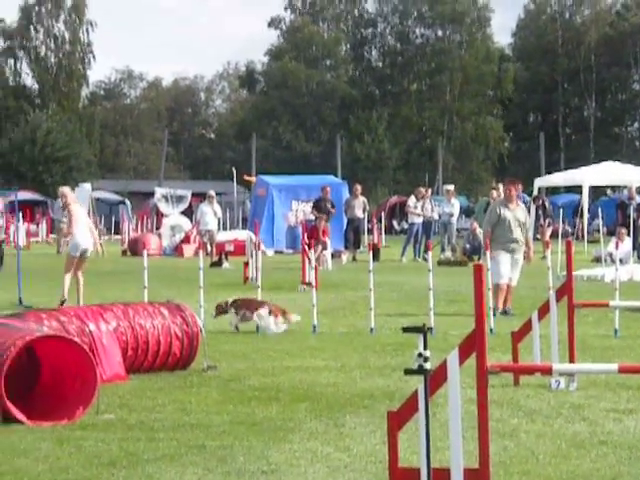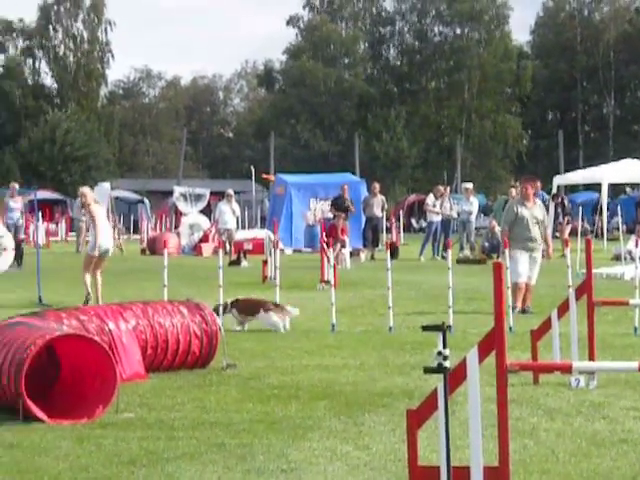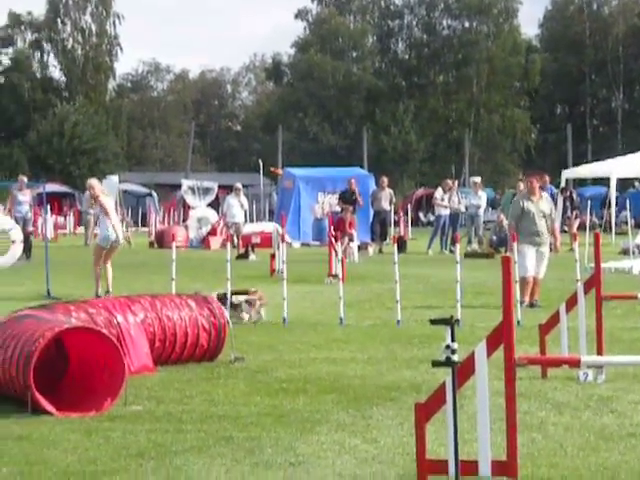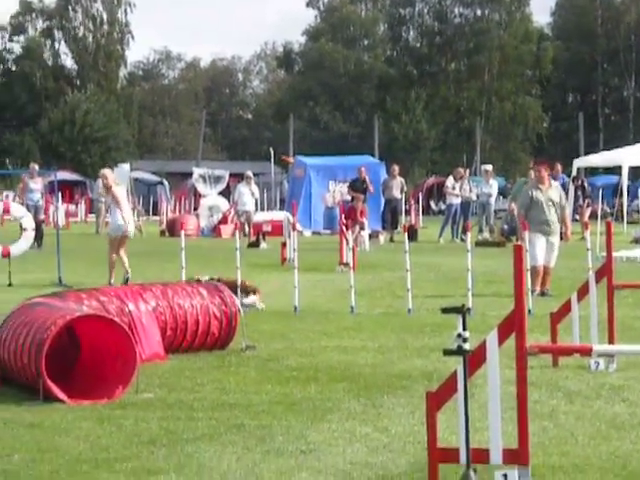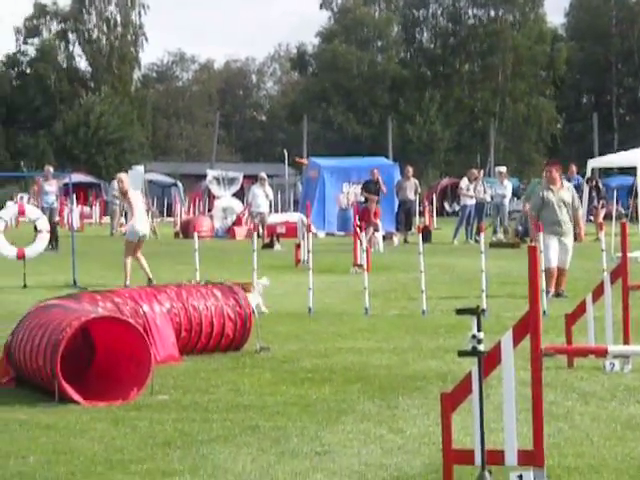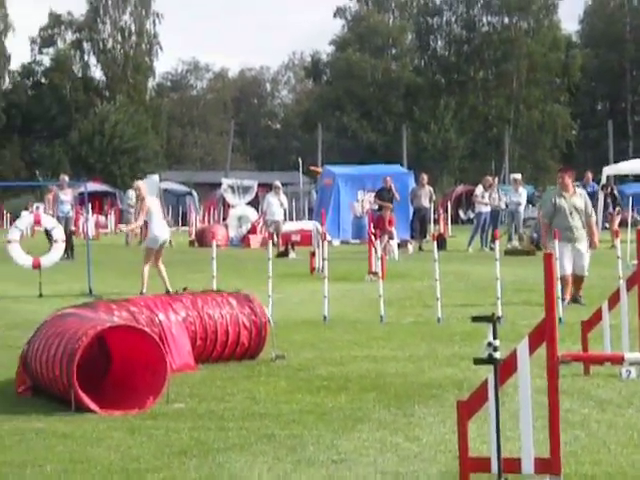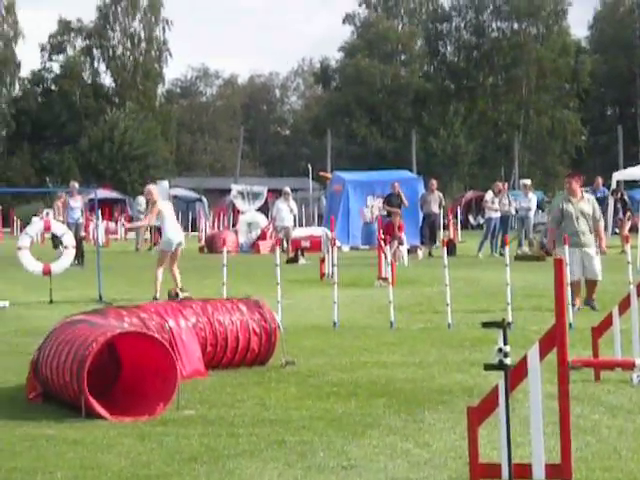
dt=0.1s
person 1, frame 1
left shoulder: (522, 208)
right shoulder: (496, 206)
left elbow: (527, 230)
right elbow: (487, 227)
left wrist: (529, 248)
right wrist: (487, 246)
left hip: (517, 250)
right hip: (500, 248)
left knee: (511, 281)
right knee: (501, 279)
left ankle: (507, 307)
right ankle: (498, 307)
person 1, frame 2
left shoulder: (539, 205)
right shoulder: (514, 205)
left elbow: (545, 227)
right elbow: (505, 227)
left wrist: (549, 245)
left hip: (536, 248)
right hip: (518, 247)
left knee: (530, 280)
right knee: (519, 278)
left ankle: (526, 305)
right ankle: (516, 306)
person 1, frame 3
left shoulder: (547, 199)
right shoulder: (520, 200)
left elbow: (553, 221)
right elbow: (512, 221)
left wrist: (557, 239)
left hip: (543, 242)
right hip: (525, 241)
left knee: (538, 274)
right knee: (526, 273)
left ankle: (534, 299)
right ankle: (524, 300)
person 1, frame 4
left shoulder: (557, 187)
right shoulder: (529, 189)
left elbow: (564, 209)
right elbow: (521, 210)
left wrist: (567, 227)
left hip: (553, 231)
right hip: (536, 231)
left knee: (549, 263)
right knee: (537, 262)
left ankle: (545, 288)
right ankle: (535, 289)
person 1, frame 5
left shoulder: (569, 188)
right shoulder: (541, 190)
left elbow: (577, 210)
right elbow: (533, 211)
left wrist: (580, 228)
right wrist: (533, 230)
left hip: (567, 232)
right hip: (548, 232)
left knee: (563, 264)
right knee: (550, 263)
left ankle: (559, 289)
right ankle: (550, 290)
person 1, frame 6
left shoulder: (582, 194)
right shoulder: (554, 197)
left elbow: (590, 216)
right elbow: (545, 218)
left wrist: (594, 235)
right wrist: (544, 236)
left hip: (580, 238)
right hip: (561, 239)
left knee: (581, 270)
right knee: (565, 271)
left ankle: (577, 294)
right ankle: (565, 297)
person 1, frame 7
left shoulder: (590, 199)
right shoulder: (561, 202)
left elbow: (599, 221)
right elbow: (553, 223)
left wrist: (602, 240)
right wrist: (550, 240)
left hip: (589, 244)
right hip: (568, 245)
left knee: (594, 274)
right knee: (573, 276)
left ankle: (589, 298)
right ankle: (575, 303)
person 2, frame 1
left shoulder: (70, 208)
right shoulder: (82, 208)
left elbow: (71, 229)
right elbow: (91, 227)
right wrist: (97, 243)
left hip: (77, 242)
right hip: (89, 242)
left knee: (67, 272)
right knee: (78, 271)
left ankle: (64, 297)
right ankle: (80, 302)
person 2, frame 2
left shoulder: (91, 208)
right shoulder: (100, 208)
left elbow: (97, 228)
left wrist: (96, 247)
left hip: (98, 242)
right hip: (109, 241)
left knee: (86, 271)
right knee: (96, 271)
left ankle: (89, 292)
right ankle: (99, 301)
person 2, frame 3
left shoulder: (100, 200)
right shoulder: (109, 198)
left elbow: (111, 218)
left wrist: (118, 234)
left hip: (106, 233)
right hip: (117, 233)
left knee: (97, 263)
right knee: (106, 262)
left ankle: (98, 291)
right ankle: (109, 289)
person 2, frame 4
left shoulder: (113, 190)
right shoulder: (121, 188)
left elbow: (122, 208)
left wrist: (127, 225)
left hip: (118, 223)
right hip: (128, 223)
left knee: (112, 252)
right knee: (120, 250)
left ankle: (111, 280)
right ankle: (127, 271)
person 2, frame 5
left shoulder: (129, 196)
right shoulder: (137, 193)
left elbow: (134, 216)
left wrist: (126, 227)
left hip: (135, 228)
right hip: (145, 227)
left knee: (128, 256)
right knee: (137, 254)
left ankle: (127, 283)
right ankle: (149, 276)
person 2, frame 6
left shoulder: (145, 202)
right shoulder: (155, 199)
left elbow: (139, 222)
left wrist: (126, 229)
left hip: (155, 234)
right hip: (165, 232)
left knee: (146, 263)
right knee: (157, 262)
left ankle: (143, 291)
right ankle: (168, 288)
person 2, frame 7
left shoulder: (157, 206)
right shoulder: (167, 203)
left elbow: (145, 222)
left wrist: (129, 225)
left hip: (169, 237)
right hip: (180, 235)
left knee: (159, 267)
right knee: (173, 266)
left ankle: (156, 295)
right ankle: (180, 292)
